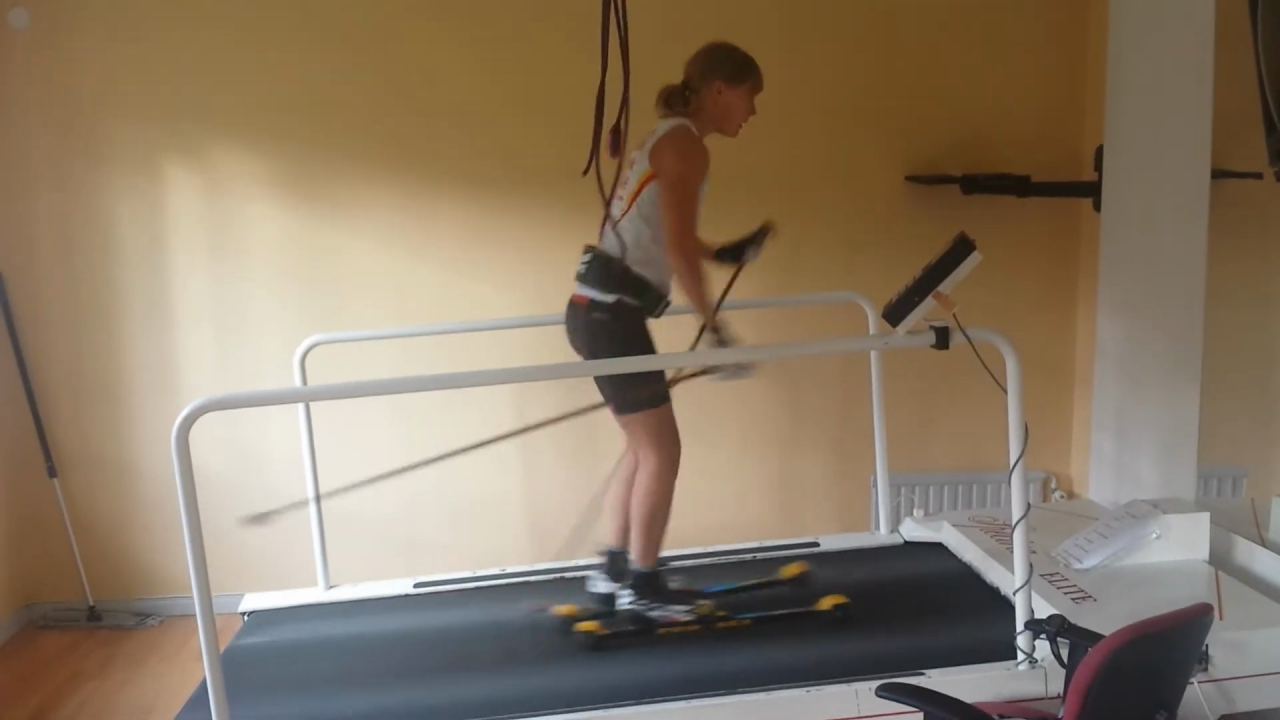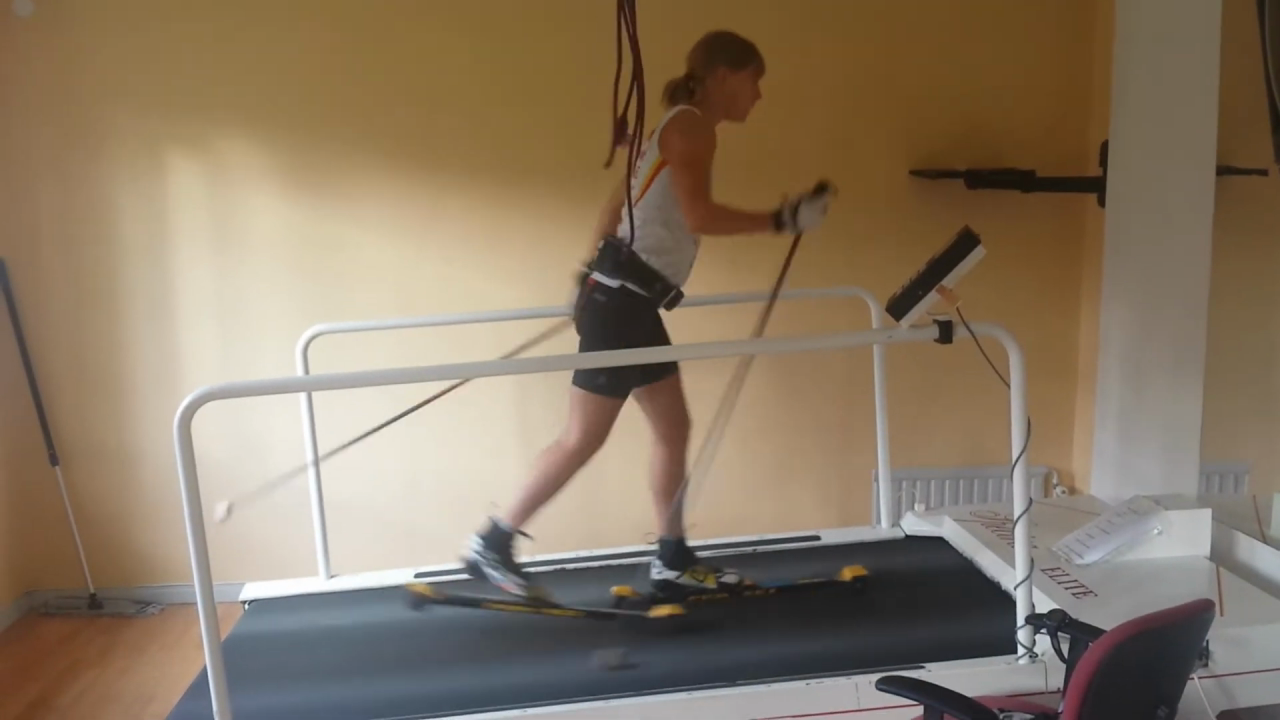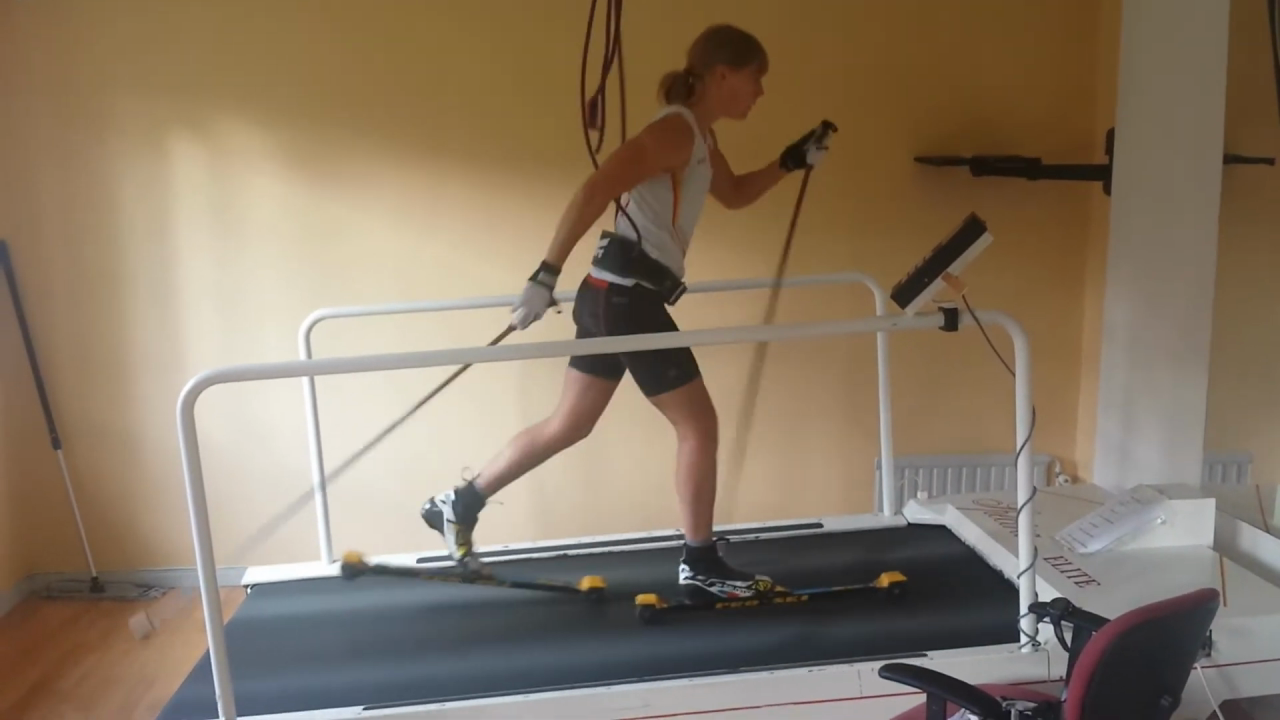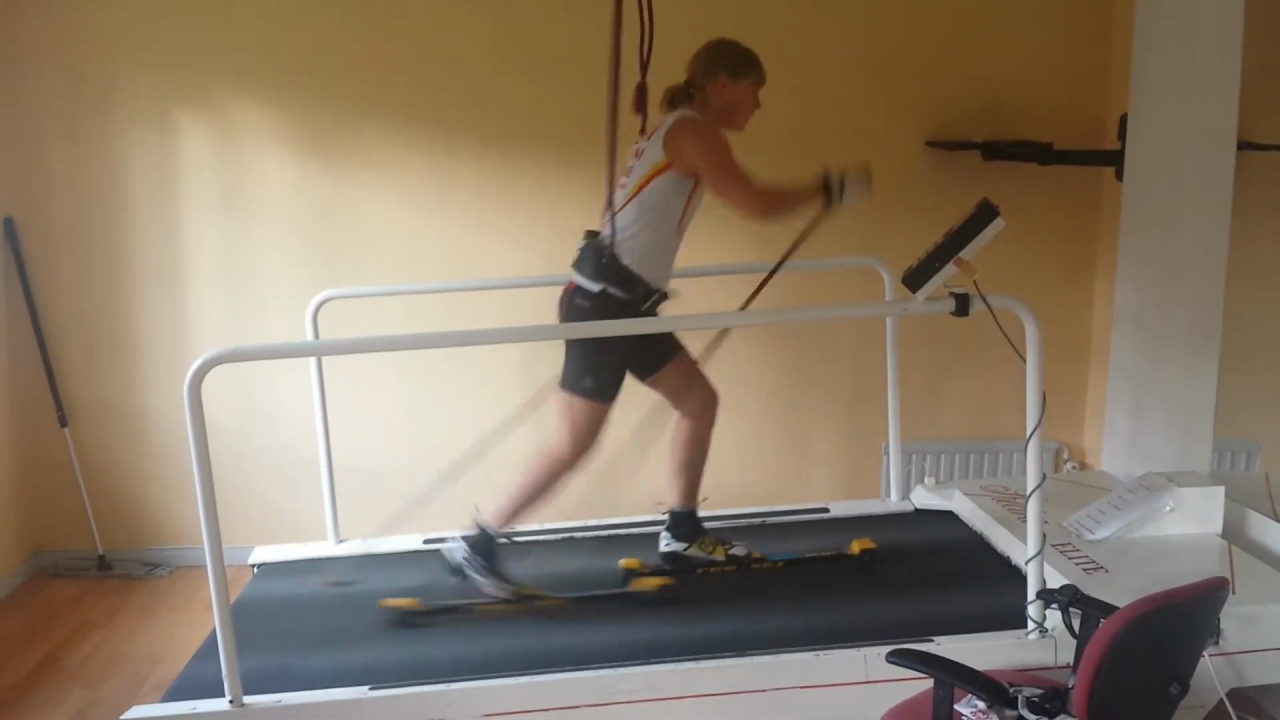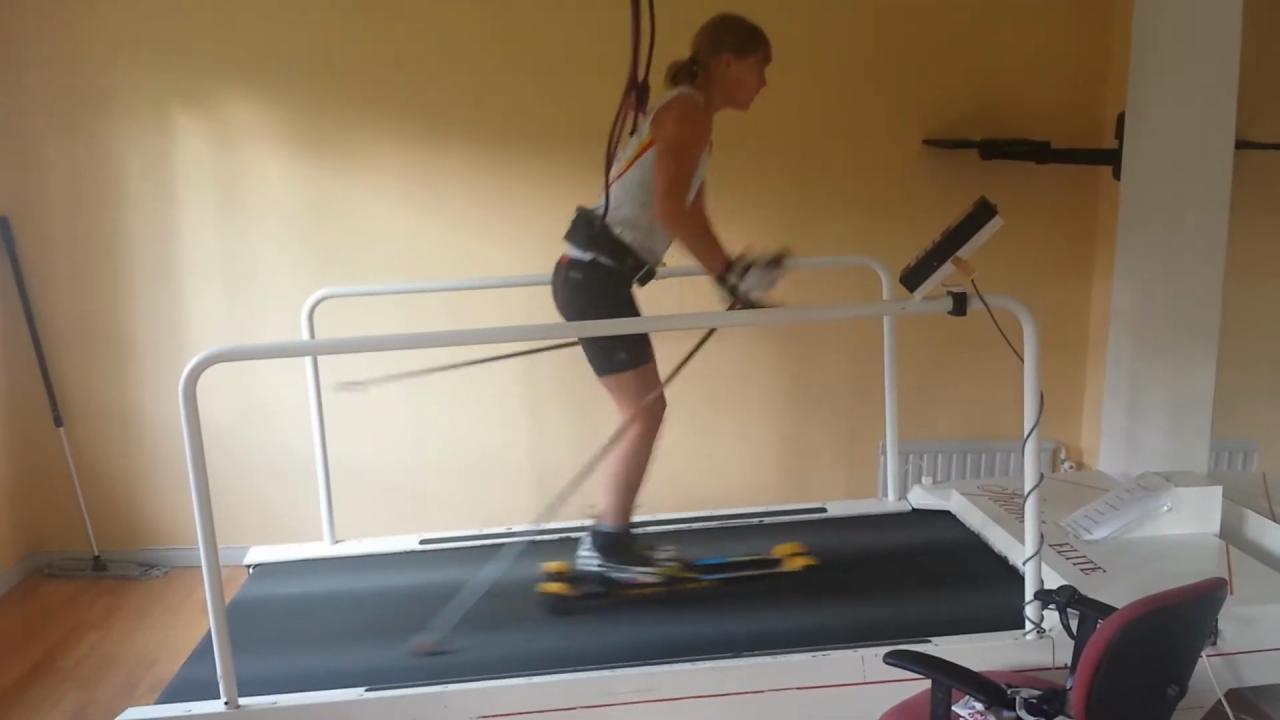
dt=0.5s
person 1, frame 1
left shoulder: (670, 142)
right shoulder: (685, 145)
right elbow: (677, 245)
left wrist: (725, 254)
right wrist: (714, 330)
left hip: (606, 310)
right hip: (612, 314)
left knee: (651, 443)
right knee: (659, 450)
left ankle: (618, 570)
right ankle: (642, 585)
person 1, frame 2
left shoulder: (678, 132)
right shoulder: (691, 126)
left elbow: (615, 208)
right elbow: (700, 216)
left wrist: (588, 279)
right wrist: (780, 219)
left hip: (632, 301)
right hip: (619, 300)
left knee: (674, 426)
right knee: (583, 440)
left ankle: (673, 559)
right ankle: (493, 542)
person 1, frame 3
left shoulder: (698, 134)
right shoulder: (674, 131)
left elbow: (733, 192)
right elbow: (593, 191)
left wrist: (793, 159)
right wrist: (546, 273)
left hip: (612, 294)
right hip: (629, 296)
left knee: (567, 425)
right knee: (698, 426)
left ankle: (459, 504)
right ankle: (700, 564)
person 1, frame 4
left shoulder: (670, 134)
right shoulder: (693, 133)
right elbow: (755, 203)
right wrist: (828, 188)
left hip: (620, 301)
right hip: (605, 303)
left knee: (701, 403)
right knee: (573, 443)
left ankle: (682, 533)
right ankle: (479, 544)
person 1, frame 5
left shoulder: (691, 119)
right shoulder: (686, 112)
left elbow: (689, 214)
right elbow: (667, 207)
left wrist: (732, 275)
right wrist: (725, 273)
left hip: (599, 275)
right hip: (593, 274)
left knee: (640, 413)
right knee: (645, 412)
left ankle: (612, 538)
right ankle: (605, 544)
